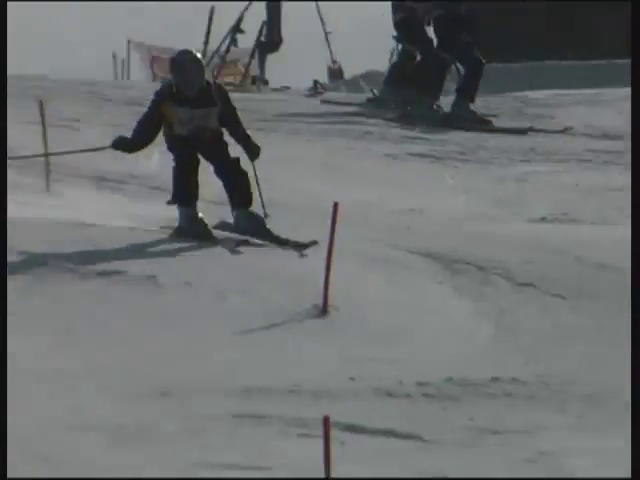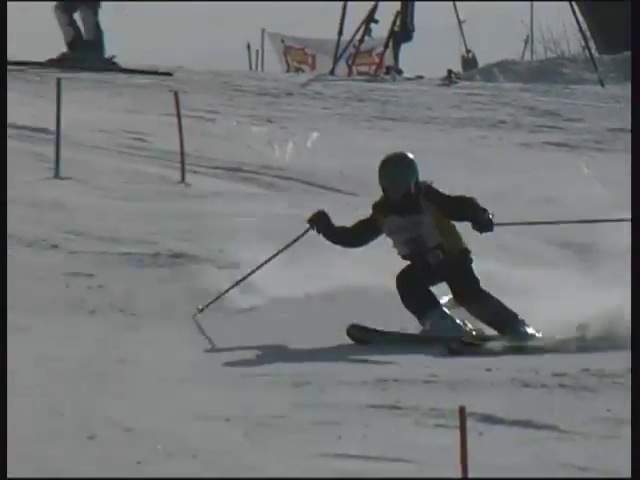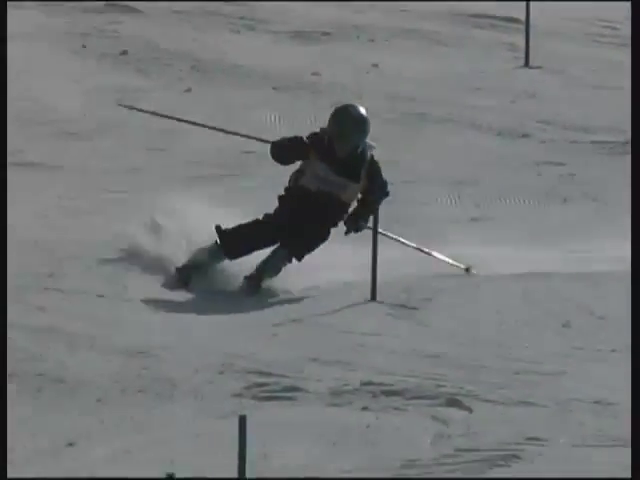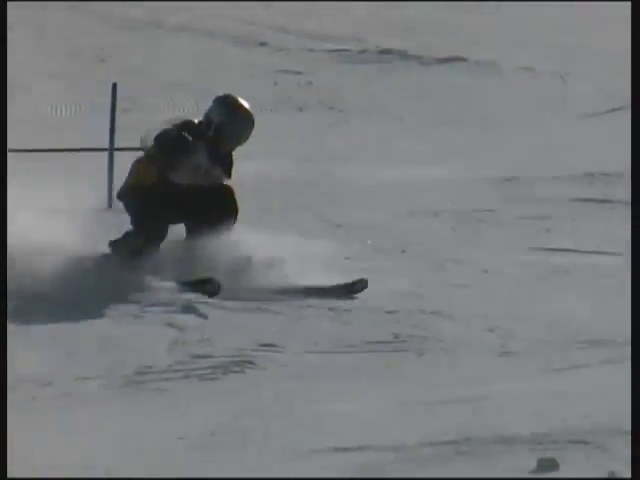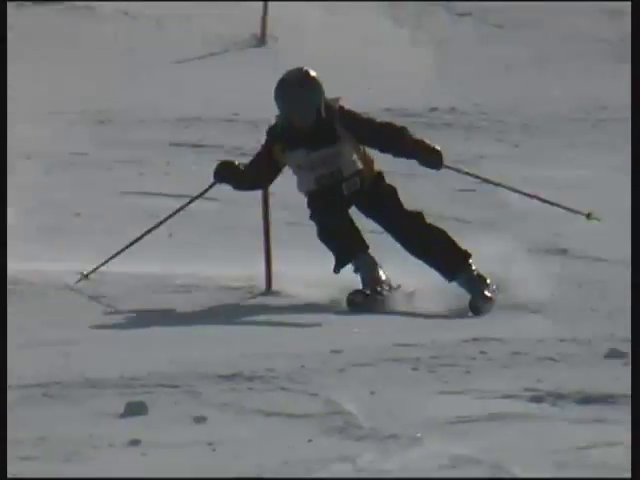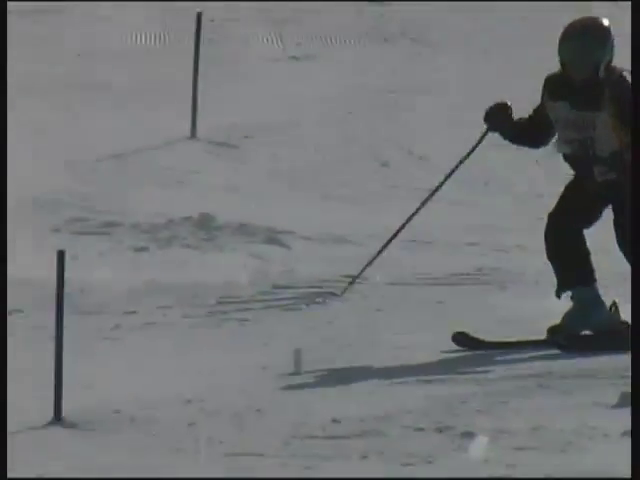
dt=0.7s
person 1, frame 1
left shoulder: (214, 92)
right shoulder: (166, 97)
left elbow: (230, 119)
right elbow: (149, 123)
left wrist: (248, 143)
right wrist: (131, 143)
left hip: (208, 135)
right hip: (179, 138)
left knee: (228, 168)
right knee: (186, 164)
left ankle: (244, 217)
right ankle: (189, 218)
person 1, frame 2
left shoulder: (427, 197)
right shoulder: (383, 212)
left elbow: (460, 206)
right elbow: (356, 236)
left wrist: (479, 217)
right wrist: (326, 227)
left hip: (452, 255)
right hip: (424, 262)
left knee: (468, 293)
right knee: (406, 281)
left ankle: (517, 328)
right ankle: (442, 323)
person 1, frame 3
left shoulder: (365, 164)
right shoulder: (316, 145)
left elbow: (378, 191)
right elbow: (280, 151)
left wrist: (362, 213)
right wrist: (290, 148)
left hip: (333, 206)
right hip: (303, 195)
left knee: (317, 230)
right knee: (273, 228)
left ankle: (266, 269)
right ankle: (204, 259)
person 1, frame 4
left shoulder: (222, 161)
right shoulder: (190, 133)
right elbow: (163, 142)
right wrist: (174, 146)
left hip: (177, 198)
right hip: (143, 192)
left knee: (225, 202)
right knee: (152, 229)
person 1, frame 5
left shoulder: (338, 120)
right shoulder: (281, 139)
left elbow: (382, 133)
right elbow: (257, 175)
left wrist: (422, 149)
right wrist: (231, 173)
left hip: (361, 181)
right hip: (323, 192)
left knee: (406, 227)
right knee: (327, 217)
left ankle: (470, 277)
right ankle: (372, 275)
person 1, frame 6
left shoulder: (615, 90)
right shoulder: (556, 89)
right elbow: (535, 132)
left wrist: (626, 158)
right wrist: (504, 123)
left hip: (623, 172)
right hip: (589, 174)
left knee: (630, 235)
right knee: (560, 226)
right ankle: (589, 305)
